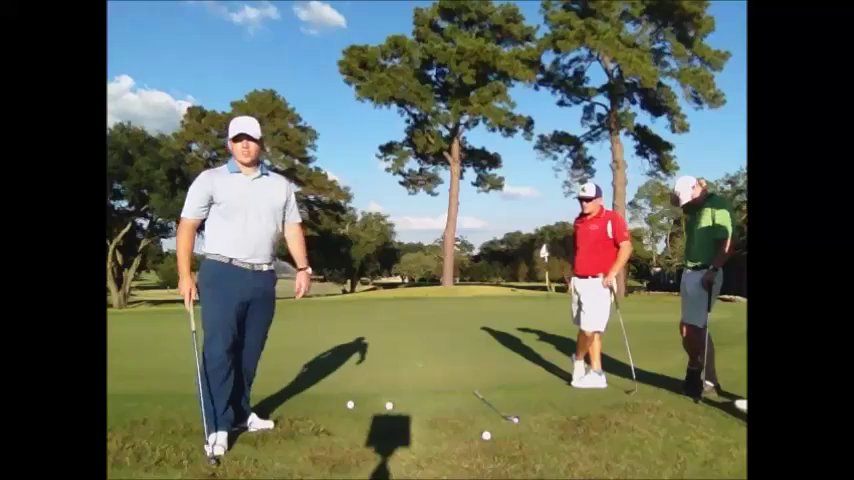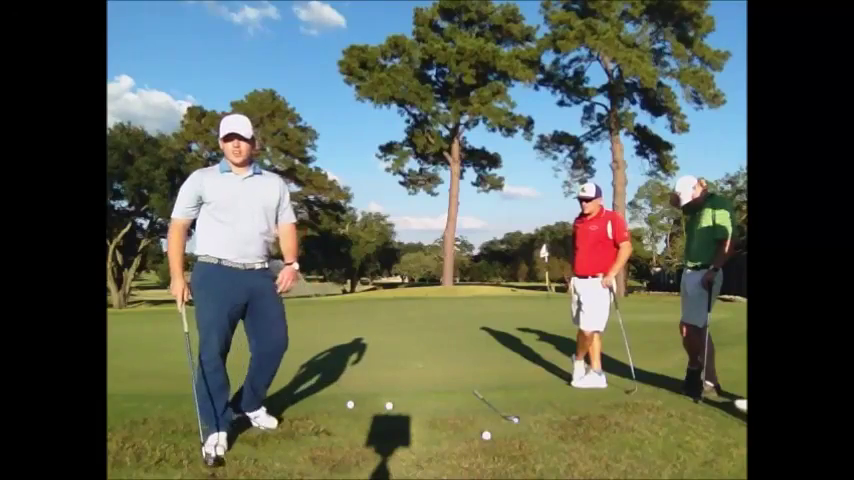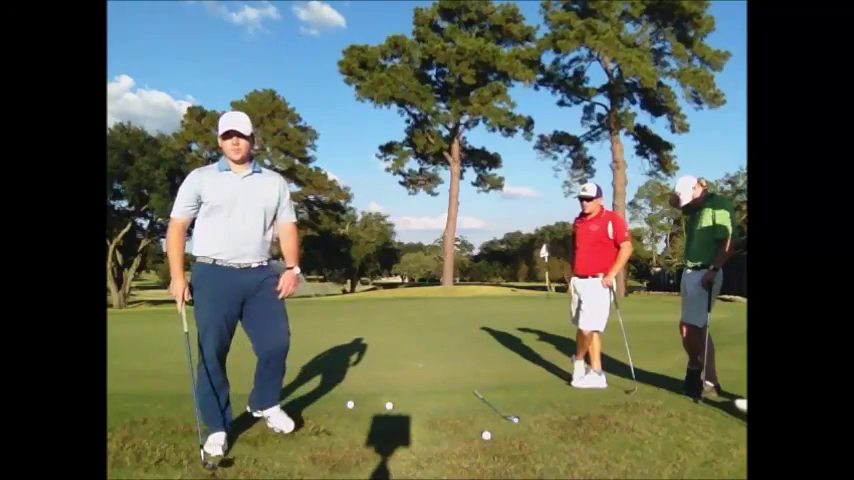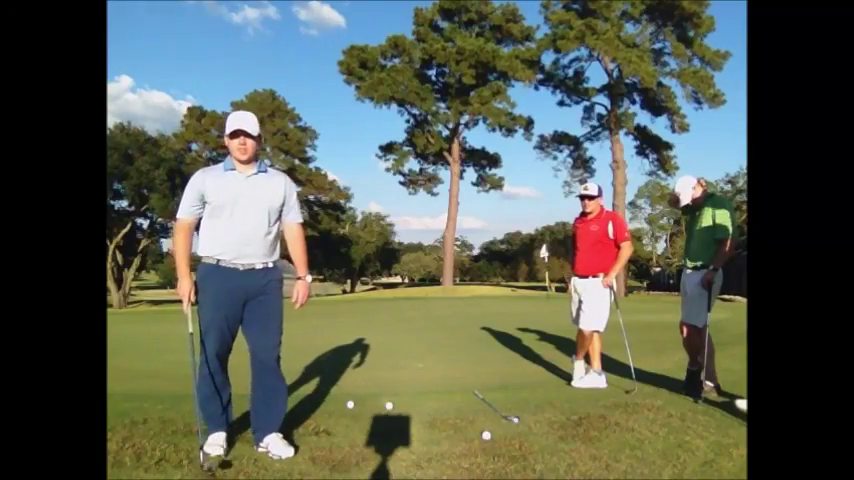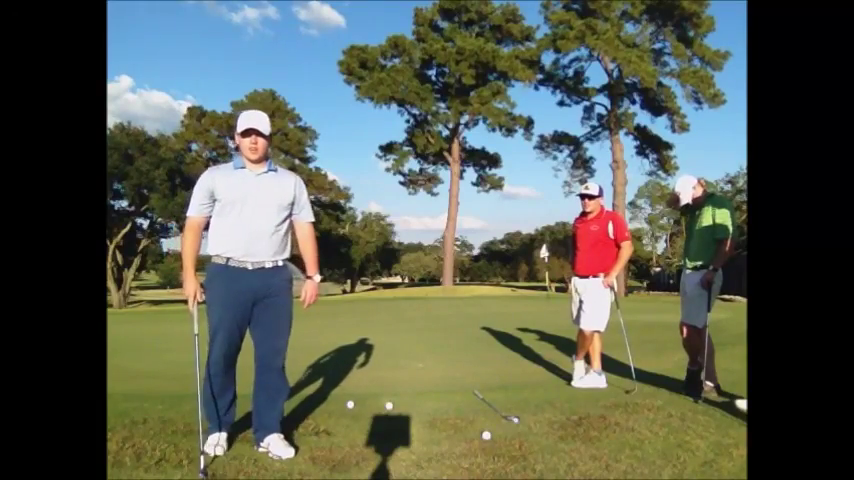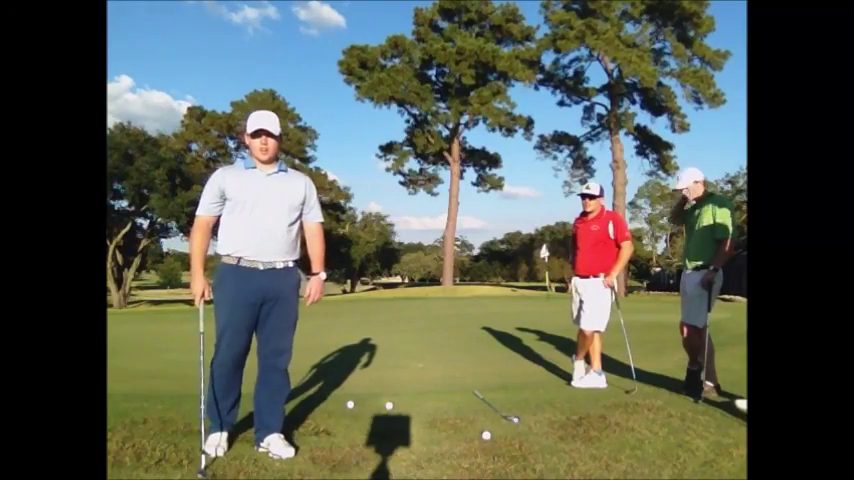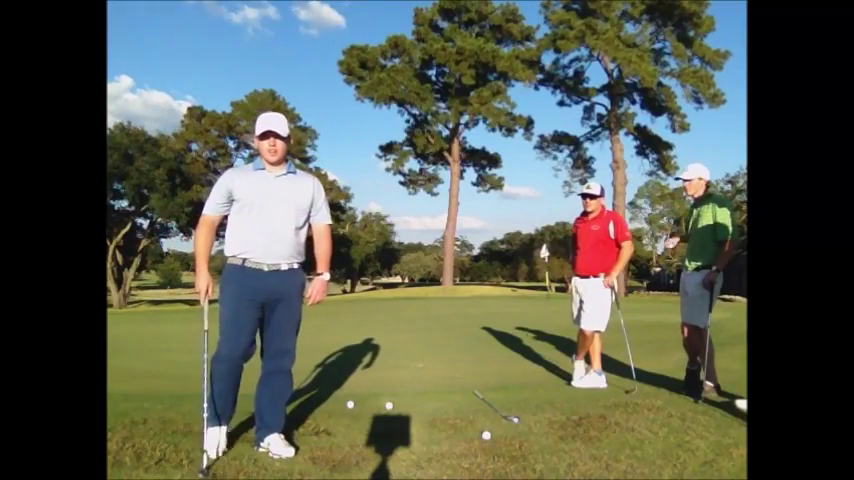
dt=0.2s
person 1, frame 1
left shoulder: (281, 185)
right shoulder: (210, 180)
left elbow: (292, 227)
right elbow: (187, 227)
left wrist: (303, 267)
right wrist: (185, 275)
left hip: (262, 277)
right hip: (222, 274)
left knee: (249, 352)
right knee: (219, 350)
left ankle: (239, 412)
right ankle: (217, 426)
person 1, frame 2
left shoulder: (275, 184)
right shoulder: (201, 180)
left elbow: (286, 227)
right elbow: (178, 227)
left wrist: (291, 264)
right wrist: (177, 275)
left hip: (260, 276)
right hip: (215, 275)
left knee: (273, 344)
right knee: (213, 352)
left ankle: (250, 403)
right ankle: (217, 427)
person 1, frame 3
left shoulder: (275, 182)
right shoulder: (199, 179)
left elbow: (287, 227)
right elbow: (177, 227)
left wrist: (292, 268)
right wrist: (177, 276)
left hip: (260, 275)
right hip: (213, 275)
left knee: (276, 342)
right knee: (212, 353)
left ankle: (265, 402)
right ankle: (217, 427)
person 1, frame 4
left shoulder: (281, 182)
right shoulder: (205, 179)
left elbow: (293, 230)
right elbow: (183, 227)
left wrist: (303, 276)
right wrist: (184, 276)
left hip: (264, 278)
right hip: (218, 275)
left knee: (267, 354)
right knee: (214, 354)
left ankle: (268, 431)
right ankle: (217, 428)
person 1, frame 5
left shoulder: (291, 182)
right shoulder: (214, 177)
left elbow: (304, 229)
right elbow: (193, 226)
left wrist: (312, 275)
right wrist: (189, 274)
left hip: (274, 278)
right hip: (227, 275)
left knee: (272, 356)
right knee: (221, 355)
left ankle: (269, 432)
right ankle: (218, 428)
person 1, frame 6
left shoulder: (301, 183)
right shoulder: (225, 177)
left elbow: (313, 229)
right elbow: (202, 225)
left wrist: (318, 273)
right wrist: (197, 272)
left hip: (283, 279)
right hip: (237, 275)
left knee: (276, 358)
right knee: (228, 354)
left ankle: (269, 432)
right ankle: (219, 428)
person 1, frame 7
left shoulder: (309, 184)
right shoulder: (233, 178)
left elbow: (321, 231)
right elbow: (207, 223)
left wrist: (322, 275)
right wrist: (202, 269)
left hip: (288, 280)
right hip: (242, 275)
left knee: (280, 359)
right knee: (231, 353)
left ankle: (270, 432)
right ankle: (217, 422)
person 2, frame 1
left shoulder: (718, 204)
right shoulder: (695, 206)
left elbow: (726, 243)
right elbow: (674, 201)
left wrist: (712, 271)
right wrist: (683, 190)
left hip: (705, 274)
right hip: (689, 272)
left knee: (692, 327)
right knee: (693, 327)
left ankle: (702, 374)
right ankle: (703, 376)
person 2, frame 2
left shoulder: (718, 205)
right shoulder: (694, 207)
left elbow: (726, 243)
right elbow: (673, 201)
left wrist: (713, 270)
right wrist: (682, 189)
left hip: (705, 274)
right hip: (689, 272)
left knee: (691, 327)
right knee: (694, 327)
left ankle: (702, 374)
right ankle: (702, 375)
person 2, frame 3
left shoulder: (719, 204)
right shoulder: (694, 207)
left elbow: (726, 243)
right elbow: (673, 201)
left wrist: (713, 270)
right wrist: (685, 190)
left hip: (705, 274)
right hip: (689, 272)
left knee: (691, 327)
right knee: (694, 327)
left ankle: (702, 374)
right ankle: (702, 375)
person 2, frame 4
left shoulder: (719, 204)
right shoulder: (694, 207)
left elbow: (727, 243)
right elbow: (672, 202)
left wrist: (713, 270)
right wrist: (683, 191)
left hip: (705, 274)
right hip: (688, 272)
left knee: (691, 327)
right knee: (694, 327)
left ankle: (702, 374)
right ankle: (703, 376)
person 2, frame 5
left shoulder: (719, 205)
right shoulder: (693, 207)
left elbow: (727, 243)
right elbow: (671, 203)
left wrist: (712, 270)
right wrist: (681, 191)
left hip: (704, 274)
right hip: (688, 273)
left knee: (690, 327)
right knee: (695, 328)
left ankle: (700, 373)
right ankle: (704, 377)
person 2, frame 6
left shoulder: (718, 204)
right shoulder: (694, 207)
left elbow: (727, 243)
right elbow: (675, 218)
left wrist: (713, 270)
right wrist: (683, 200)
left hip: (704, 274)
right hip: (689, 273)
left knee: (690, 327)
right knee: (695, 328)
left ankle: (702, 374)
right ankle: (705, 378)
person 2, frame 7
left shoulder: (718, 204)
right shoulder: (694, 207)
left elbow: (729, 243)
left wrist: (714, 271)
right wrist: (679, 239)
left hip: (705, 275)
right hip: (688, 273)
left knee: (692, 328)
right knee: (695, 328)
left ankle: (701, 374)
right ankle: (707, 379)
person 3, frame 1
left shoulder: (612, 219)
right shoulder: (579, 221)
left elbow: (626, 247)
left wrist: (611, 274)
right wrist: (573, 275)
left hip: (598, 283)
right hip: (579, 281)
left knee: (590, 328)
right knee: (588, 329)
left ankle: (578, 360)
right ankle: (596, 374)
person 3, frame 2
left shoulder: (612, 219)
right shoulder: (578, 221)
left elbow: (626, 247)
left wrist: (611, 274)
right wrist: (573, 274)
left hip: (598, 283)
right hip: (578, 281)
left knee: (588, 328)
right knee: (589, 329)
left ankle: (578, 361)
right ankle: (596, 374)
person 3, frame 3
left shoulder: (612, 219)
right shoulder: (578, 222)
left elbow: (626, 248)
left wrist: (611, 274)
right wrist: (573, 273)
left hip: (598, 283)
right hip: (578, 281)
left knee: (587, 328)
right knee: (590, 329)
left ankle: (578, 361)
right ankle: (596, 374)
person 3, frame 4
left shoulder: (612, 219)
right shoulder: (578, 222)
left elbow: (627, 247)
left wrist: (611, 274)
right wrist: (573, 273)
left hip: (598, 283)
right hip: (578, 281)
left knee: (587, 327)
right knee: (589, 329)
left ankle: (578, 361)
right ankle: (596, 374)
person 3, frame 5
left shoulder: (612, 219)
right shoulder: (578, 222)
left elbow: (627, 247)
left wrist: (612, 274)
right wrist: (573, 274)
left hip: (599, 283)
right hip: (579, 281)
left knee: (588, 328)
right knee: (590, 329)
left ankle: (578, 361)
right ankle: (596, 374)
person 3, frame 6
left shoulder: (613, 219)
right shoulder: (578, 222)
left elbow: (627, 247)
left wrist: (613, 274)
right wrist: (574, 273)
left hip: (599, 283)
right hip: (579, 281)
left knee: (589, 328)
right knee: (589, 329)
left ankle: (578, 361)
right ankle: (596, 374)
person 3, frame 7
left shoulder: (613, 219)
right shoulder: (578, 222)
left elbow: (627, 247)
left wrist: (613, 274)
right wrist: (574, 273)
left hip: (599, 283)
right hip: (579, 281)
left knee: (589, 328)
right knee: (589, 329)
left ankle: (578, 361)
right ankle: (596, 374)
